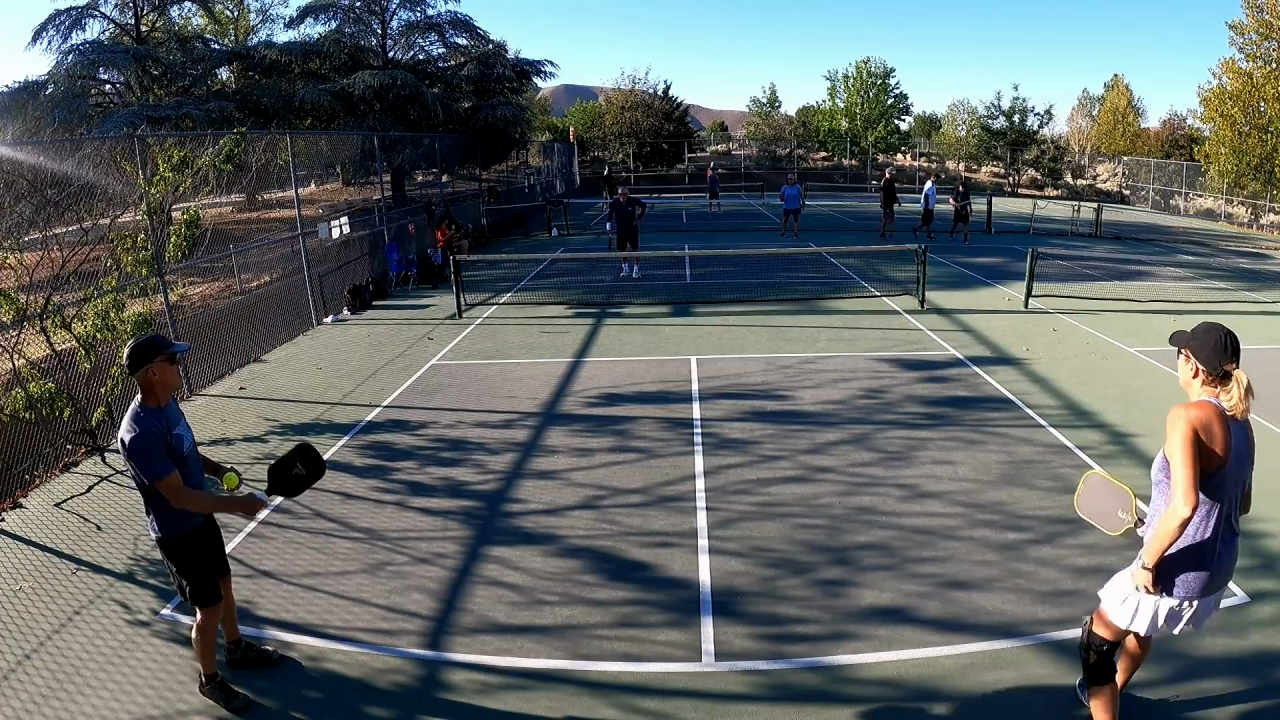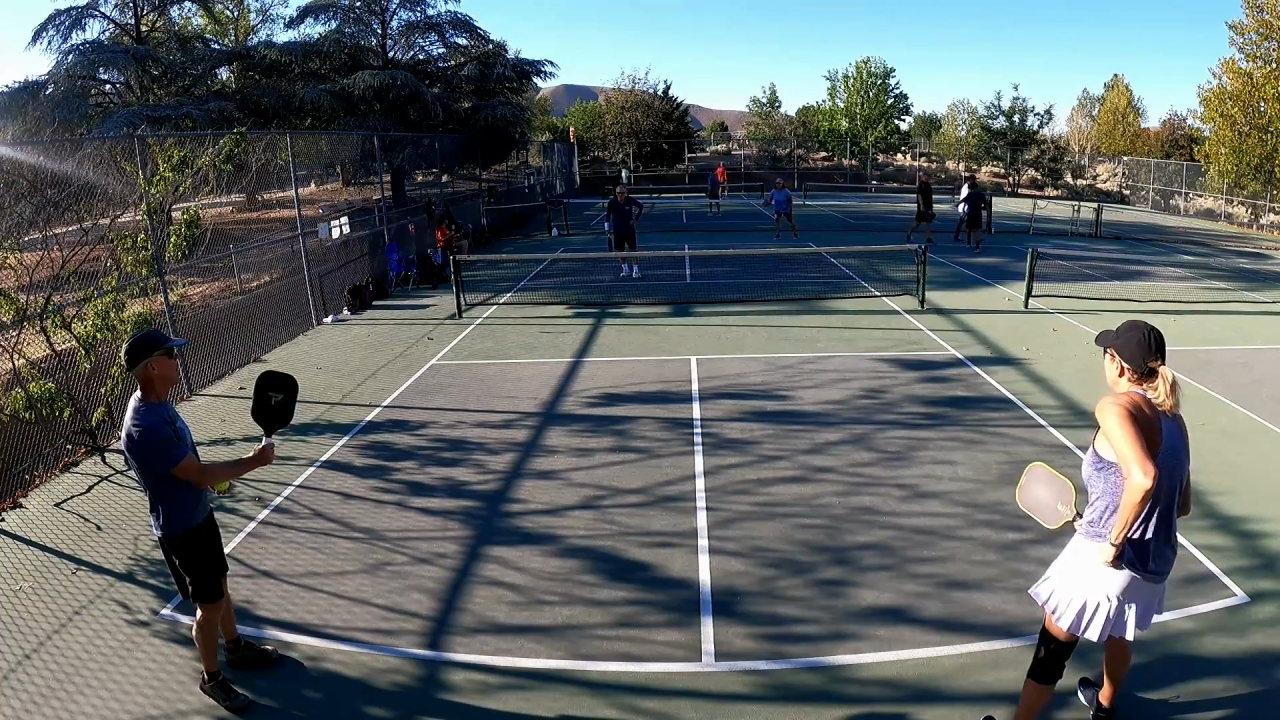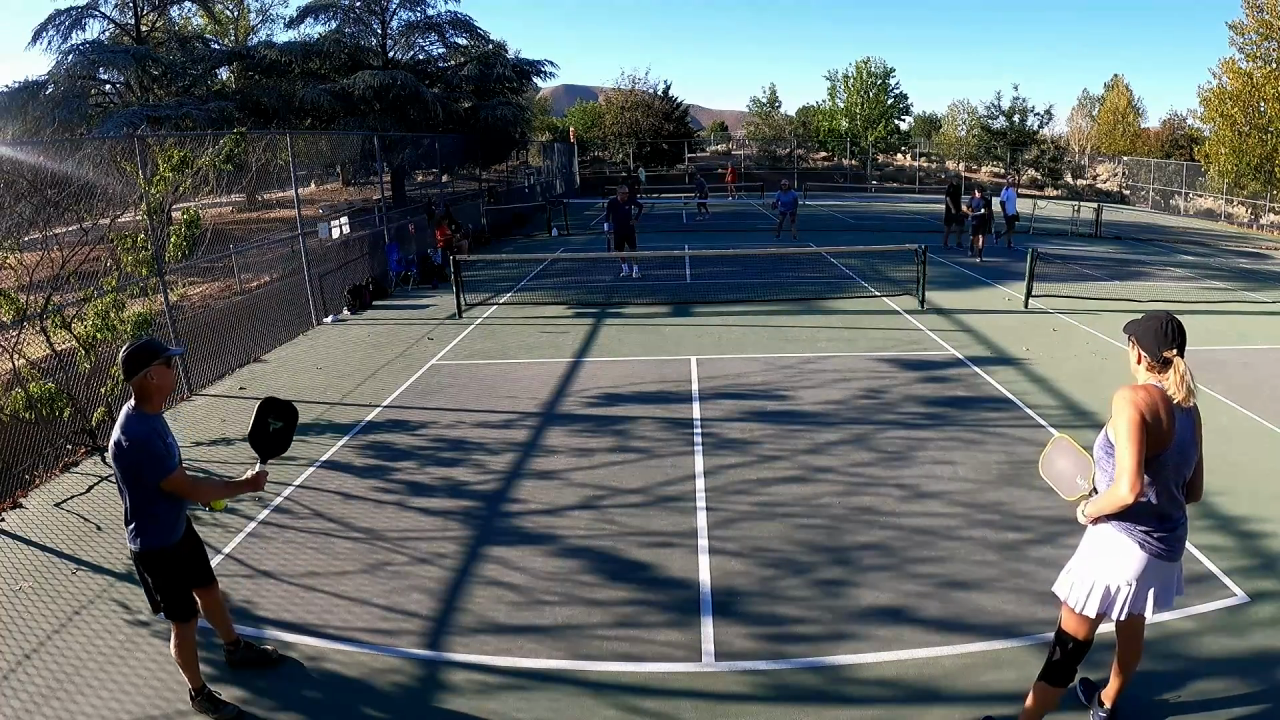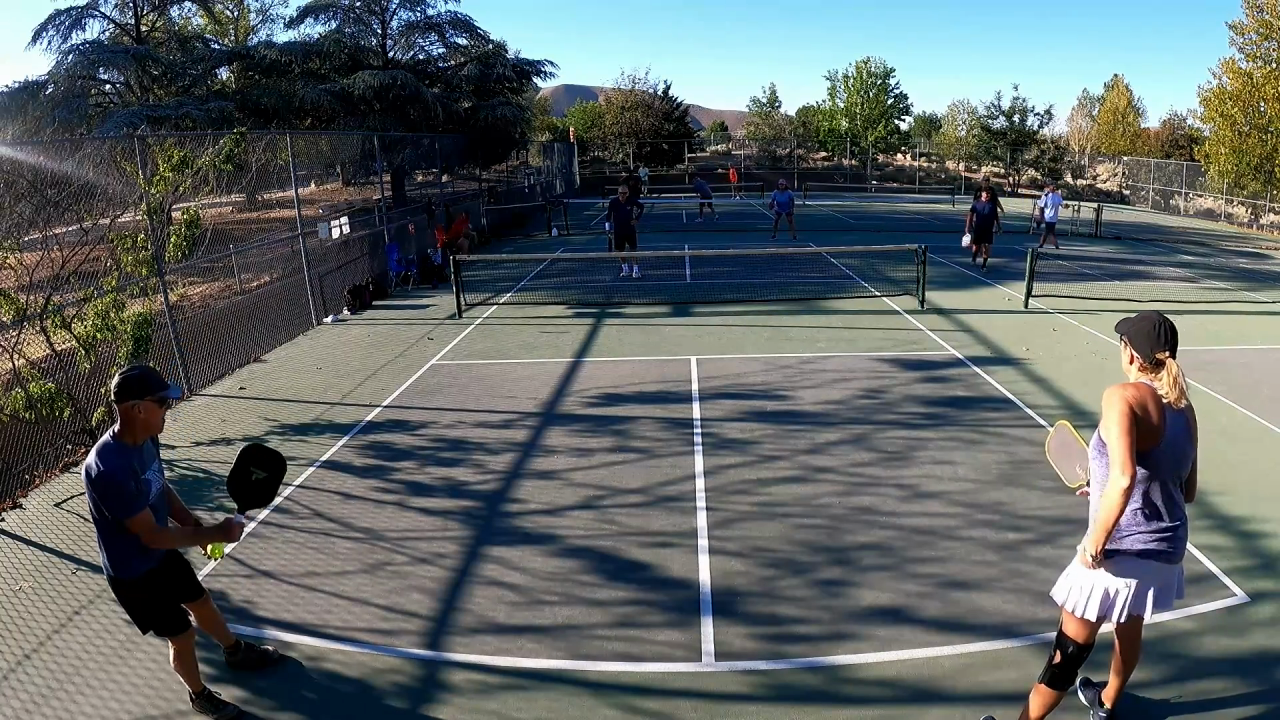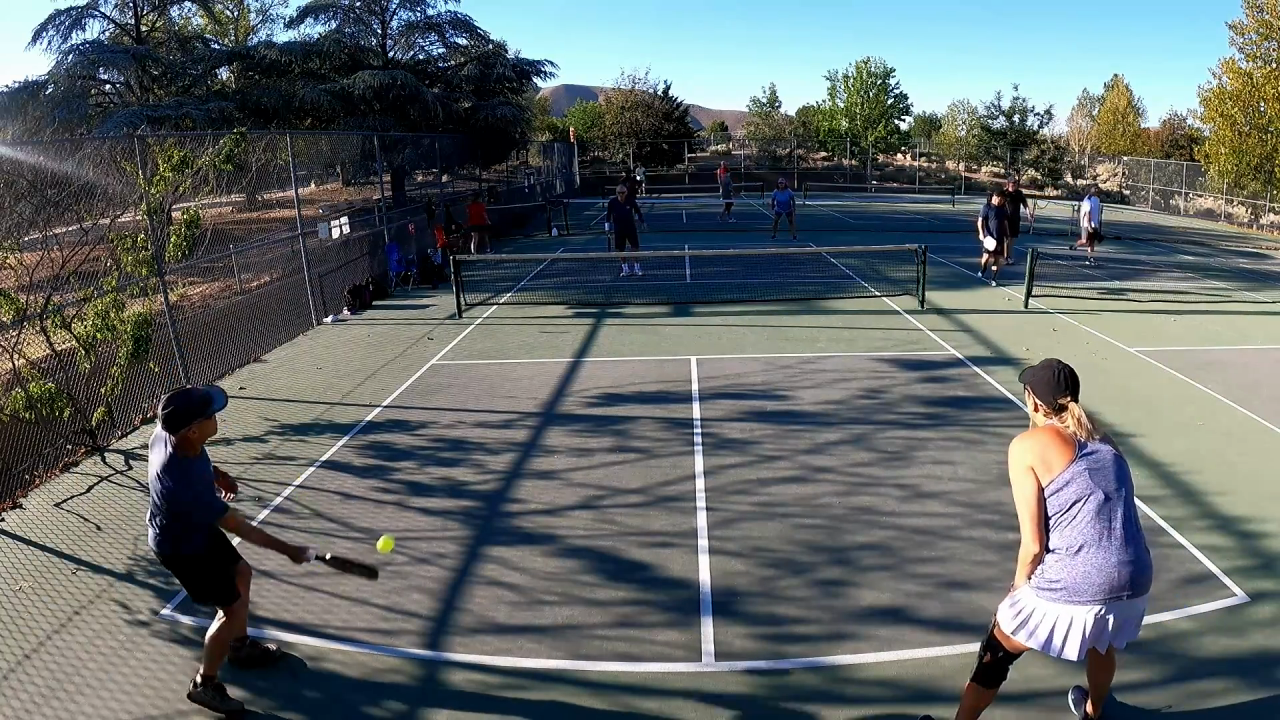
dt=1s
person 1, frame 1
left shoulder: (1187, 417)
right shoulder: (1239, 423)
left elbow: (1183, 506)
right elbow: (1241, 504)
left wrist: (1145, 563)
left hip: (1176, 571)
right hip: (1215, 567)
left knee: (1096, 643)
right knee: (1141, 629)
person 1, frame 2
left shoulder: (1116, 408)
right shoulder: (1173, 419)
left elbow: (1144, 477)
right elbow: (1181, 503)
left wrist: (1113, 541)
left hip: (1102, 563)
right hip: (1153, 566)
left knee: (1052, 652)
right knee: (1117, 631)
person 1, frame 3
left shoulder: (1132, 399)
right shoulder: (1188, 409)
left elbow: (1127, 489)
right elbow: (1192, 491)
left wrist: (1088, 509)
left hip: (1119, 543)
right hip: (1165, 549)
left knee: (1068, 646)
right knee: (1131, 630)
person 1, frame 4
left shoulder: (1122, 396)
right shoulder: (1183, 408)
left elbow: (1123, 480)
right elbow: (1188, 490)
left wrist: (1093, 544)
left hip: (1123, 550)
right hip: (1166, 549)
left knee: (1070, 649)
right knee: (1129, 626)
person 1, frame 5
left shoulder: (1027, 445)
right shoulder: (1101, 441)
left elbow: (1034, 544)
left wrist: (1018, 590)
left hip: (1073, 588)
right hip: (1133, 583)
left knee: (996, 652)
right knee: (1100, 637)
person 2, frame 1
left shoulder: (168, 403)
right shoulder: (141, 434)
right elbow: (179, 497)
left wrist: (218, 469)
right wrist: (236, 504)
left hip: (201, 518)
right hip: (178, 533)
left knee: (223, 586)
right knee: (210, 608)
left ankle: (237, 648)
right ankle: (210, 680)
person 2, frame 2
left shoulder: (157, 403)
right shoulder: (146, 426)
right elbow: (199, 475)
left wrist: (214, 475)
right wrist: (253, 461)
left hip: (198, 514)
right hip: (180, 529)
left knee: (220, 585)
right knee: (210, 605)
left ankle: (236, 648)
right ankle: (211, 678)
person 2, frame 3
left shoulder: (149, 414)
right shoulder: (135, 437)
right elbow: (188, 490)
left wrist: (206, 490)
right wrist: (243, 485)
left hip: (178, 527)
right hip: (155, 545)
left knee: (209, 591)
right knee: (185, 622)
left ankle: (235, 648)
person 2, frame 4
left shoulder: (146, 438)
right shoulder: (108, 468)
right elbow: (151, 536)
left wrist: (196, 527)
right wrist: (215, 533)
left hip: (161, 552)
right hip: (132, 571)
left knee: (200, 601)
right knee: (182, 635)
left ankle: (235, 651)
person 2, frame 5
left shoulder: (164, 433)
right shoulder: (188, 484)
right elbow: (235, 525)
left wrist: (213, 472)
right wrist: (286, 549)
left hip: (190, 530)
right hip: (178, 548)
left knee: (240, 574)
right knee: (233, 608)
left ankle: (239, 646)
right ankle: (204, 685)
